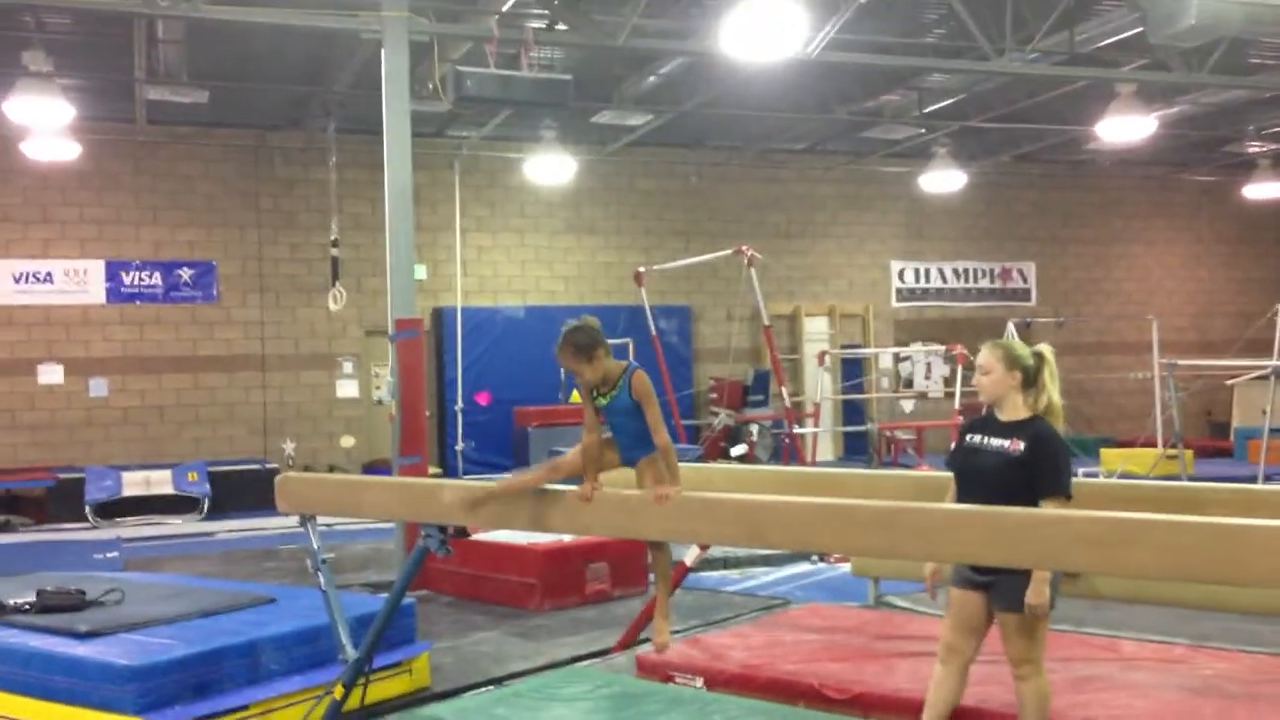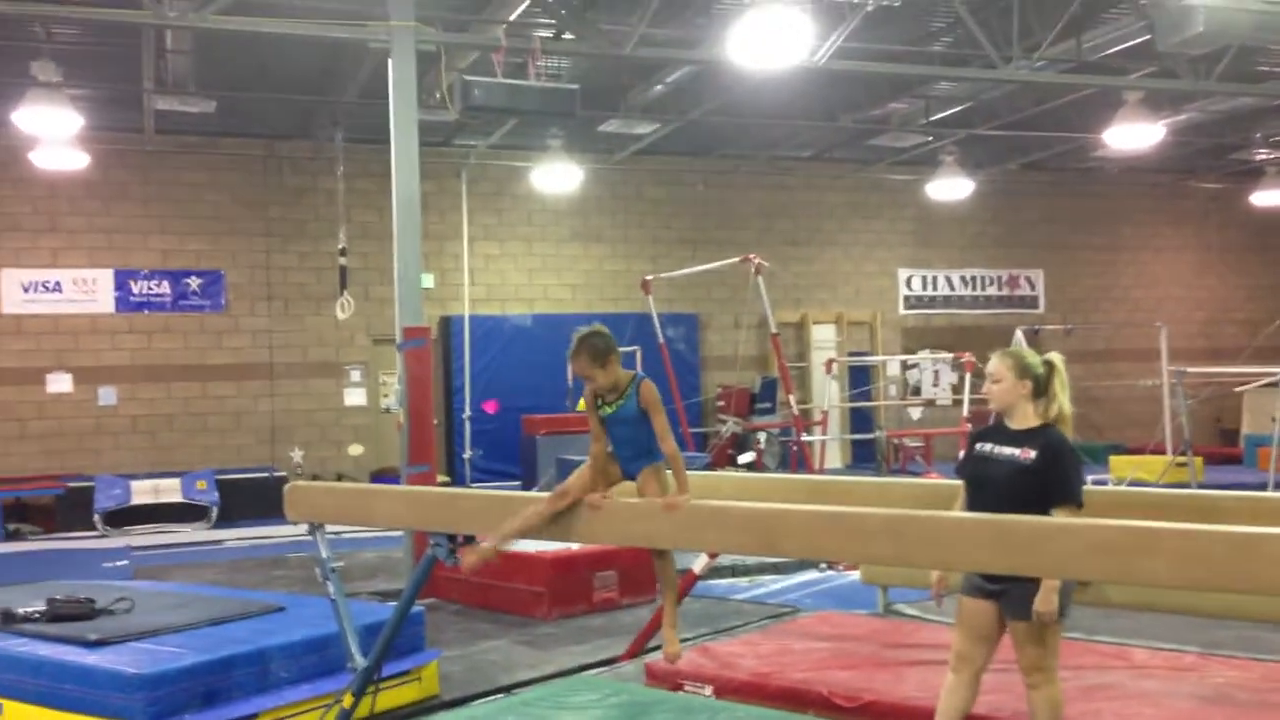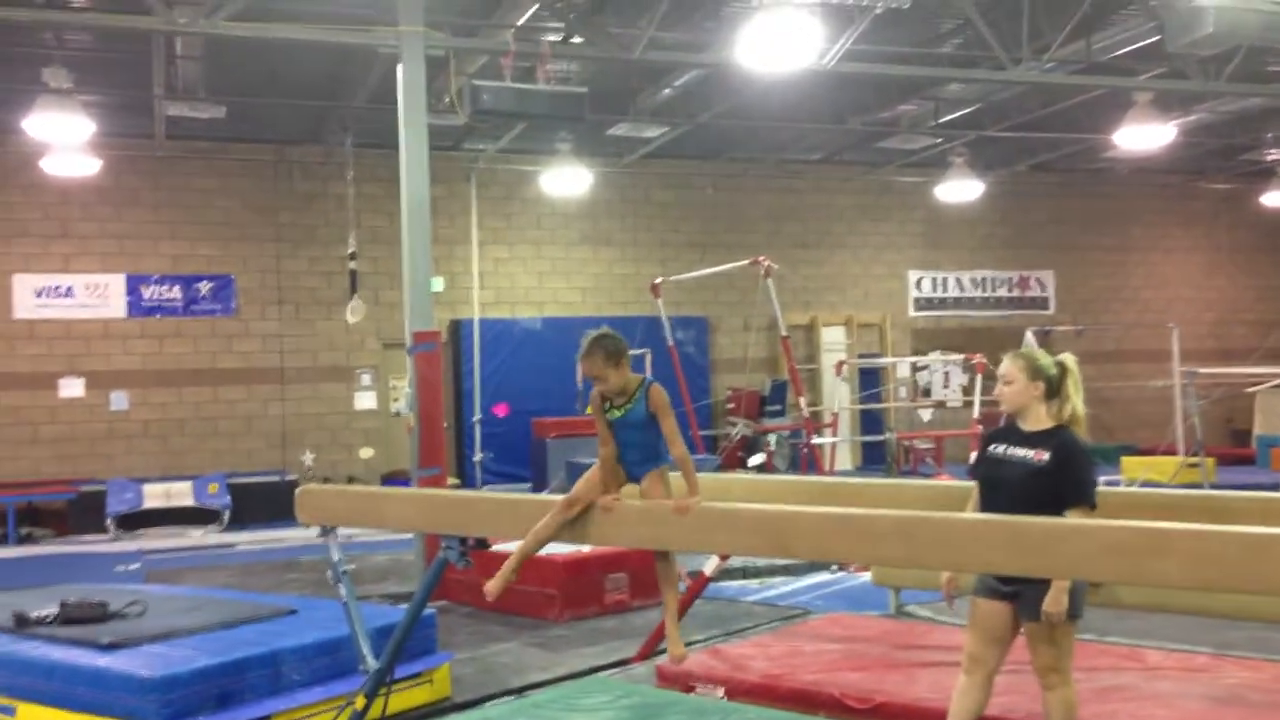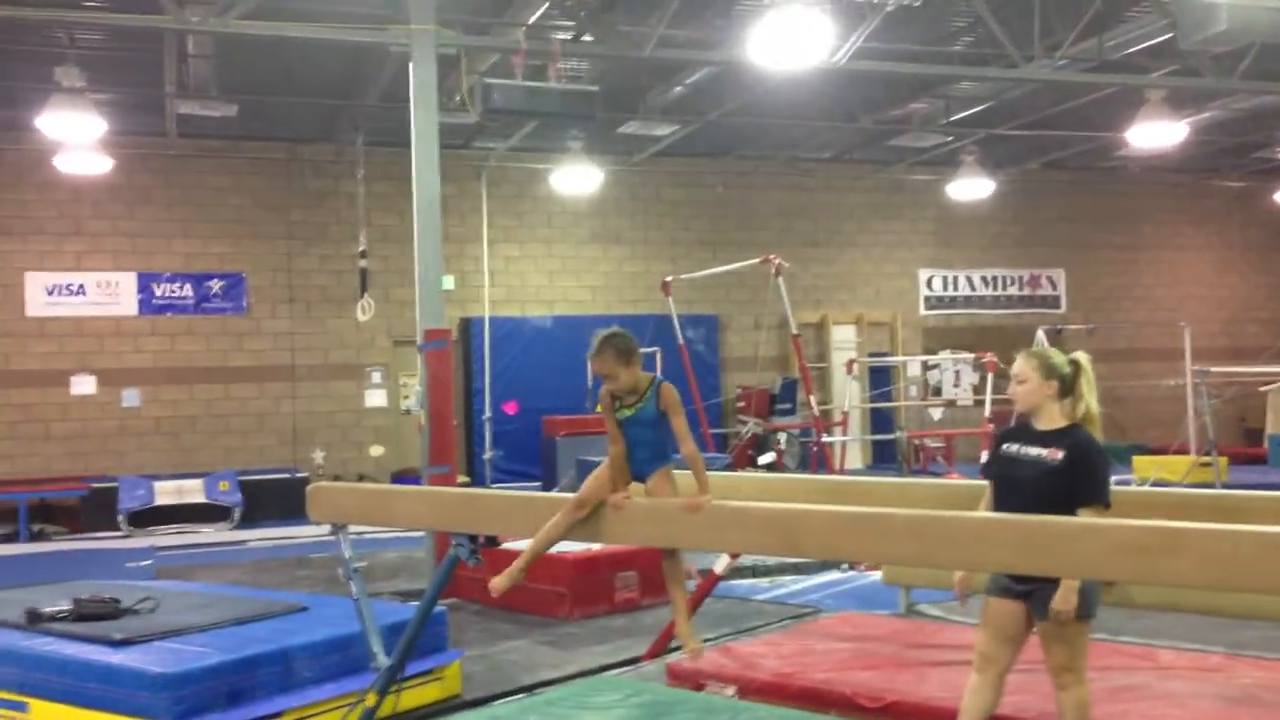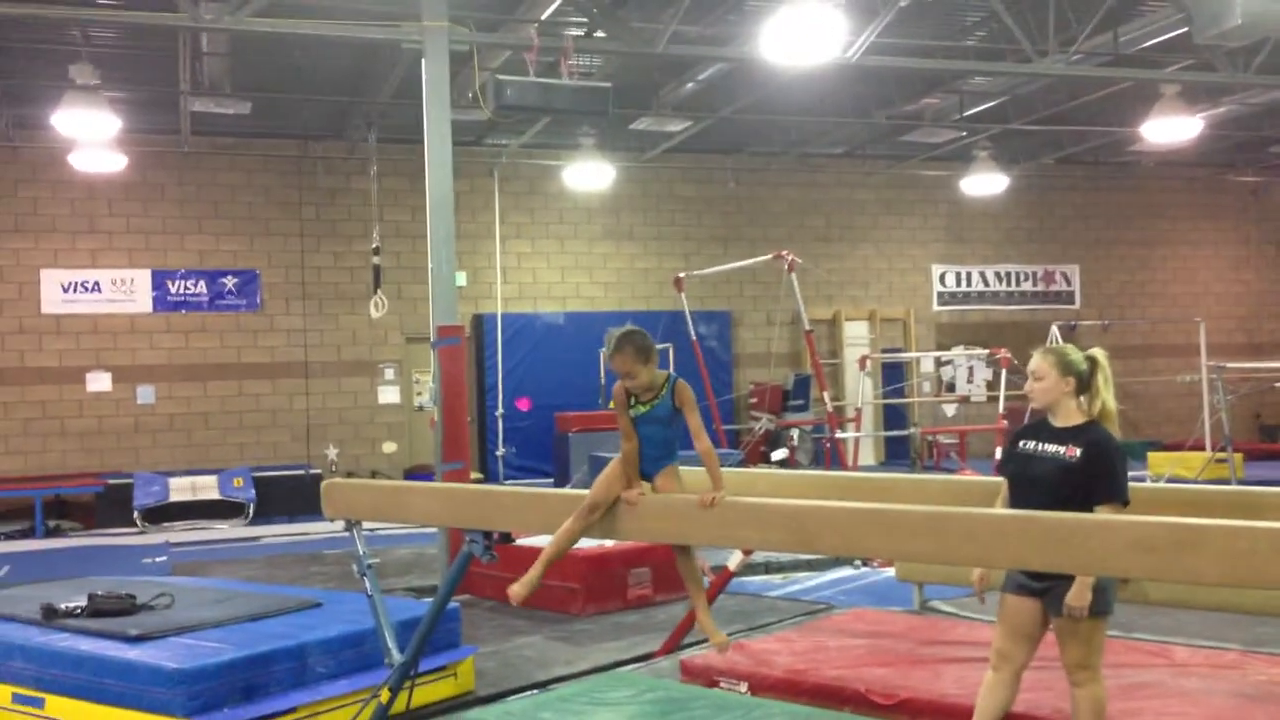
dt=0.1s
person 1, frame 1
left shoulder: (1043, 439)
right shoulder: (973, 430)
right elbow: (956, 496)
left wrist: (1041, 579)
left hip: (1019, 570)
right hip: (972, 564)
left knee: (1025, 665)
right knee: (951, 654)
person 1, frame 2
left shoulder: (1054, 447)
right shoulder: (982, 439)
right elbow: (964, 505)
left wrist: (1051, 587)
left hip: (1032, 579)
right hip: (983, 573)
left knee: (1037, 674)
right knee: (962, 663)
person 1, frame 3
left shoulder: (1067, 448)
right shoulder: (995, 440)
right elbow: (976, 506)
left wrist: (1061, 588)
left hip: (1045, 579)
right hip: (997, 573)
left knee: (1052, 675)
right knee: (975, 664)
person 1, frame 4
left shoulder: (1082, 447)
right shoulder: (1008, 439)
right elbow: (989, 505)
left wrist: (1070, 585)
left hip: (1059, 578)
right hip: (1010, 573)
left knee: (1066, 674)
right knee: (988, 663)
person 1, frame 5
left shoulder: (1099, 444)
right shoulder: (1024, 436)
right elbow: (1006, 502)
left wrist: (1084, 582)
left hip: (1076, 575)
right hip: (1026, 570)
left knee: (1081, 672)
right knee: (1003, 660)
person 2, frame 1
left shoulder: (636, 378)
right shoulder: (588, 386)
left elbow: (659, 432)
right elbow: (591, 433)
left wrist: (672, 482)
right wrist: (590, 480)
left hip: (647, 451)
right hip: (616, 444)
right knee: (556, 468)
left ankle: (662, 613)
right ankle: (481, 495)
person 2, frame 2
left shoulder: (644, 389)
right shoulder: (591, 394)
left elbow: (667, 442)
right elbow: (598, 444)
left wrist: (682, 491)
right wrist: (597, 489)
left hip: (646, 463)
right hip: (614, 458)
right knee: (561, 496)
left ankle: (669, 624)
right ankle: (490, 547)
person 2, frame 3
left shoulder: (653, 393)
right shoulder: (598, 397)
left elbow: (677, 444)
right elbow: (606, 447)
left wrist: (692, 493)
right wrist: (608, 491)
left hip: (651, 466)
right hip: (619, 462)
right knee: (570, 503)
left ankle: (672, 626)
right ankle: (509, 567)
person 2, frame 4
left shoulder: (663, 391)
right shoulder: (607, 395)
left elbow: (686, 443)
right elbow: (616, 445)
left wrist: (703, 491)
right wrist: (619, 488)
left hip: (656, 467)
right hip: (623, 464)
right knee: (579, 505)
left ankle: (682, 622)
right ankle: (516, 569)
person 2, frame 5
left shoulder: (678, 388)
right shoulder: (621, 392)
left elbow: (701, 440)
right elbow: (629, 442)
left wrist: (718, 487)
right wrist: (631, 485)
left hip: (663, 464)
right hip: (632, 460)
right knee: (591, 507)
left ankle: (703, 615)
right ankle: (534, 573)
